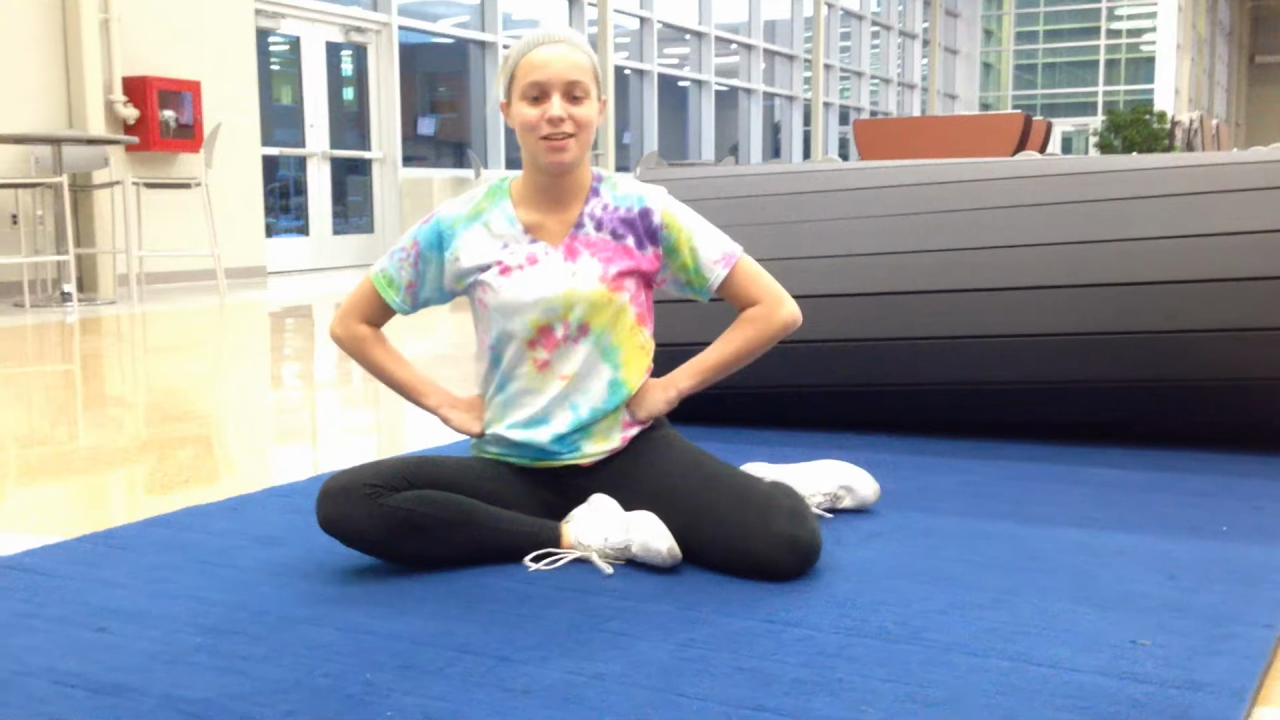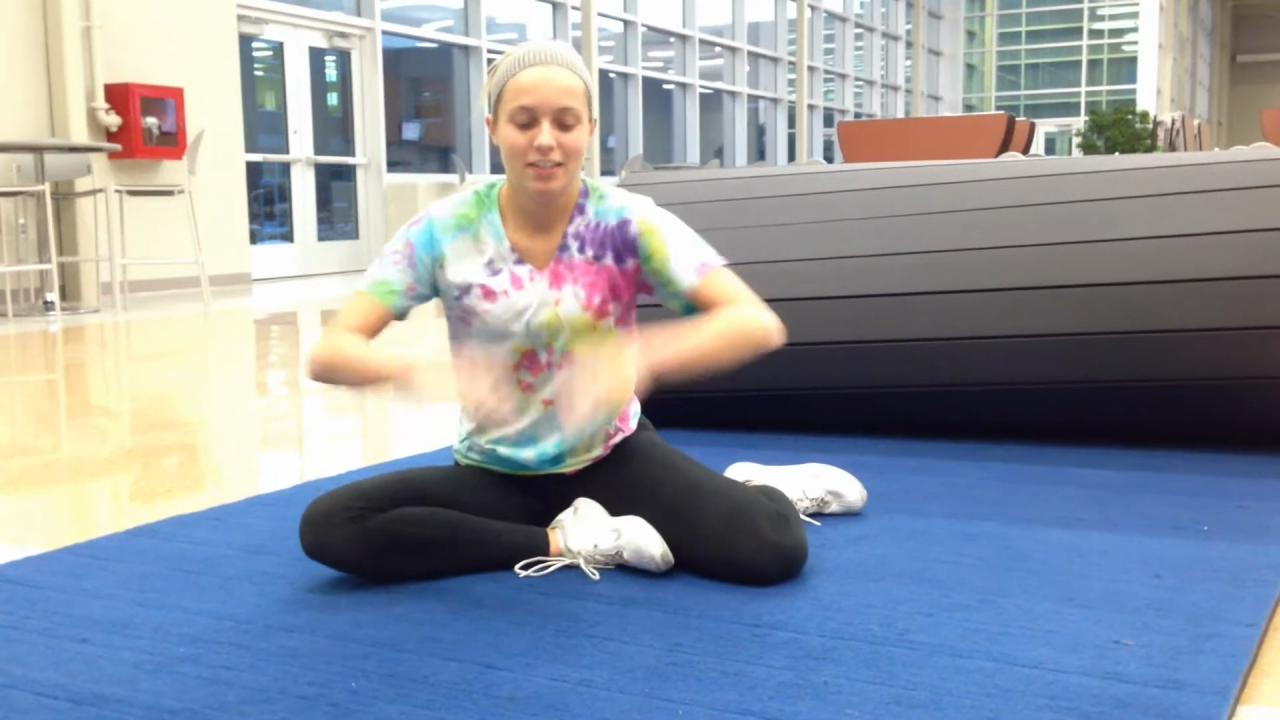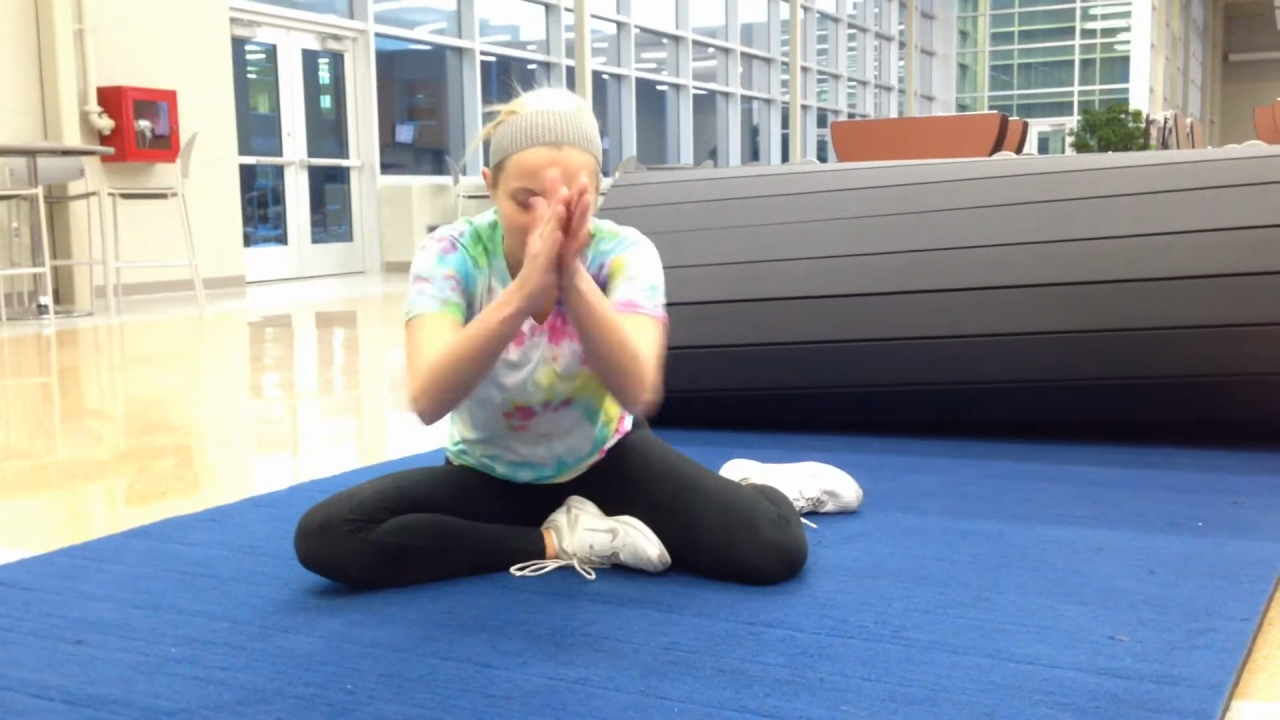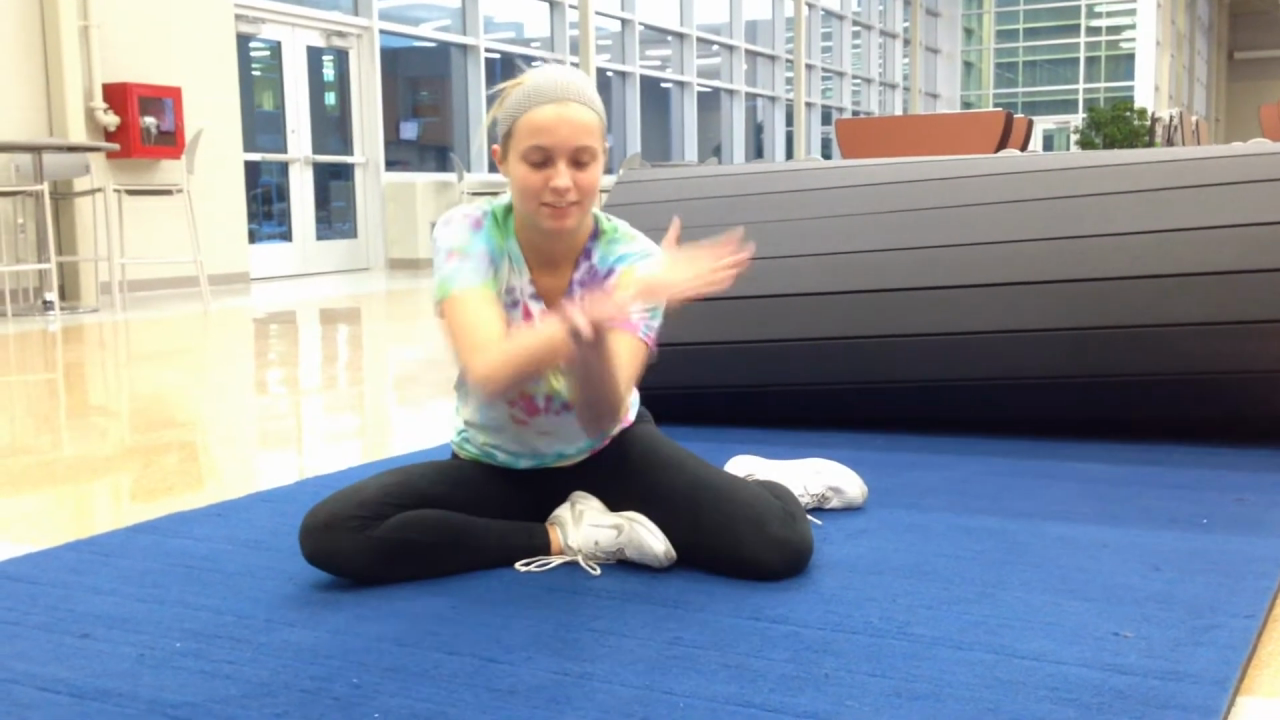
dt=1s
person 1, frame 1
left shoulder: (644, 214)
right shoulder: (459, 226)
left elbow: (776, 310)
right elbow: (351, 324)
left wrist: (670, 387)
right wrist: (443, 402)
left hip: (627, 451)
right hip: (511, 466)
left knee: (790, 542)
right knee: (344, 505)
right ankle: (577, 537)
person 1, frame 2
left shoulder: (626, 221)
right shoulder: (445, 229)
left elbow: (760, 326)
right elbow: (328, 355)
left wrist: (643, 358)
right wrist: (426, 371)
left hip: (611, 458)
right hip: (493, 475)
left knee: (776, 546)
right knee: (327, 529)
left ankle: (755, 485)
right ankle: (567, 542)
person 1, frame 3
left shoulder: (626, 255)
right shoulder: (450, 257)
left elbow: (641, 390)
right elbow: (426, 399)
left wrist: (575, 276)
right wrist: (525, 287)
left hip: (604, 464)
right hip: (488, 478)
left knee: (776, 545)
right knee: (324, 539)
right ankle: (562, 541)
person 1, frame 4
left shoulder: (633, 257)
right shoulder: (467, 235)
left elbow: (601, 415)
right elbow: (489, 375)
left wrist: (594, 331)
right wrist: (598, 306)
left hip: (610, 455)
right hip: (493, 467)
left knee: (781, 542)
right knee: (330, 535)
right ankle: (567, 537)
